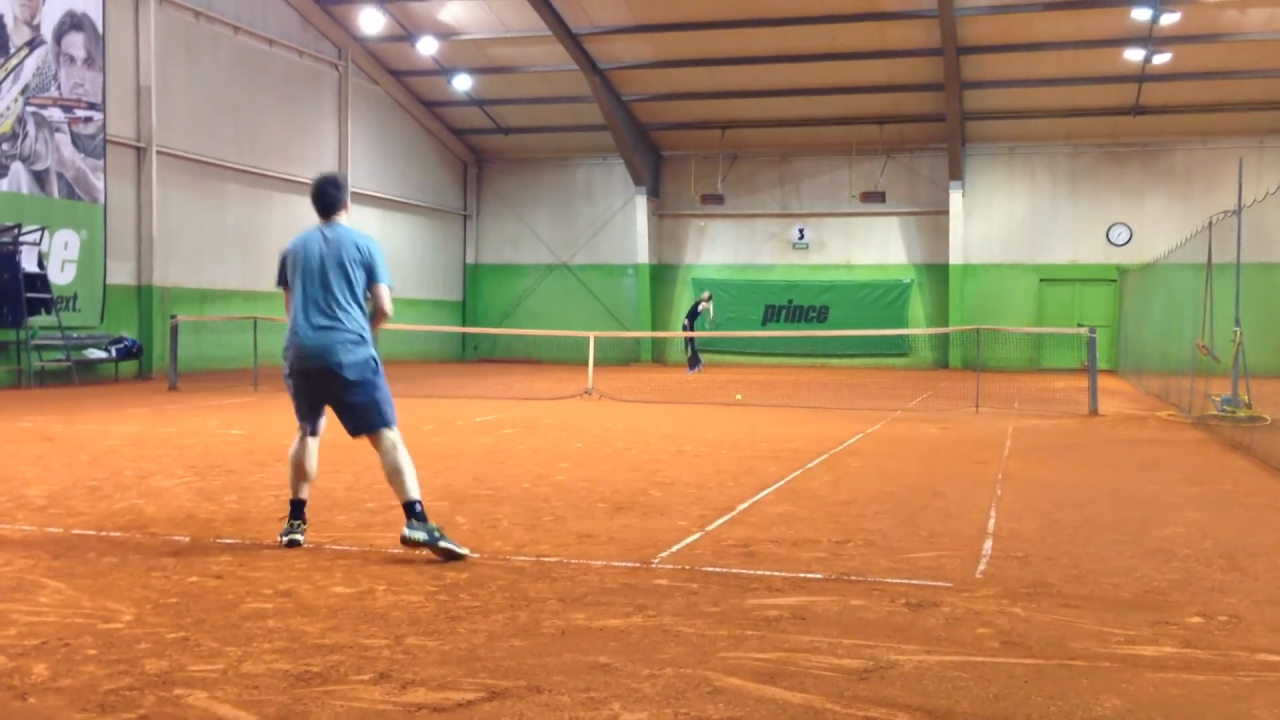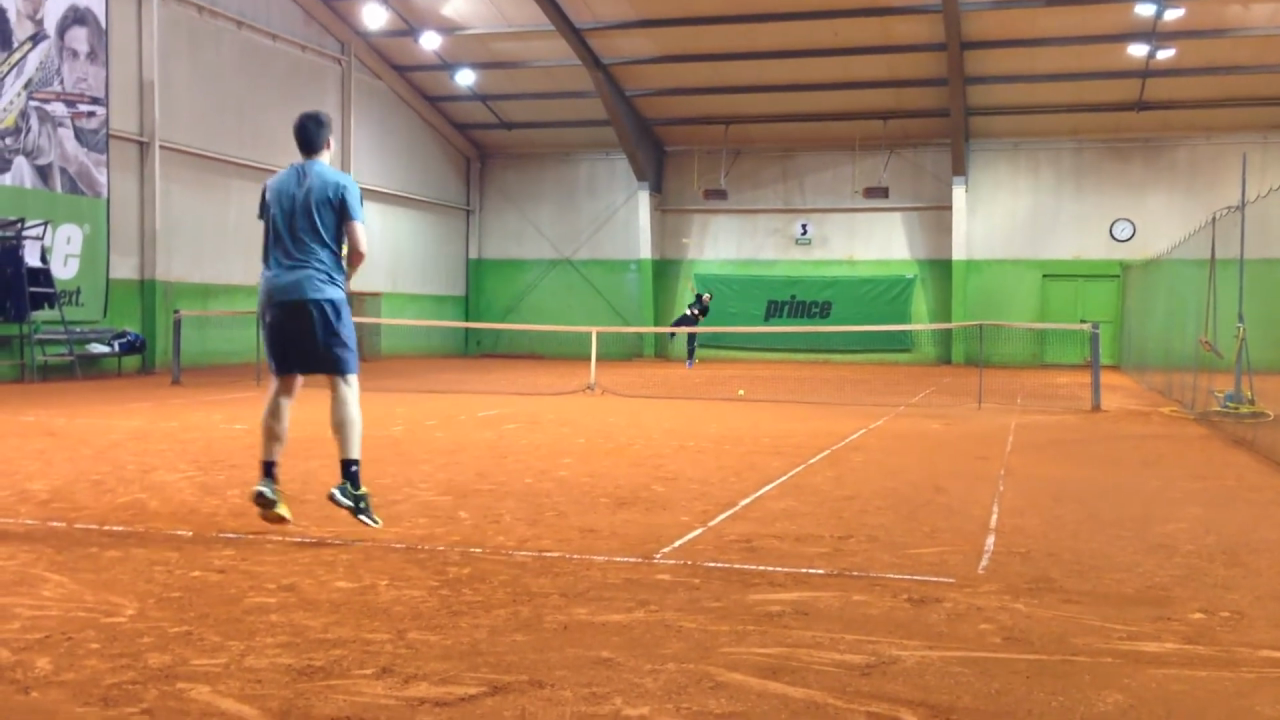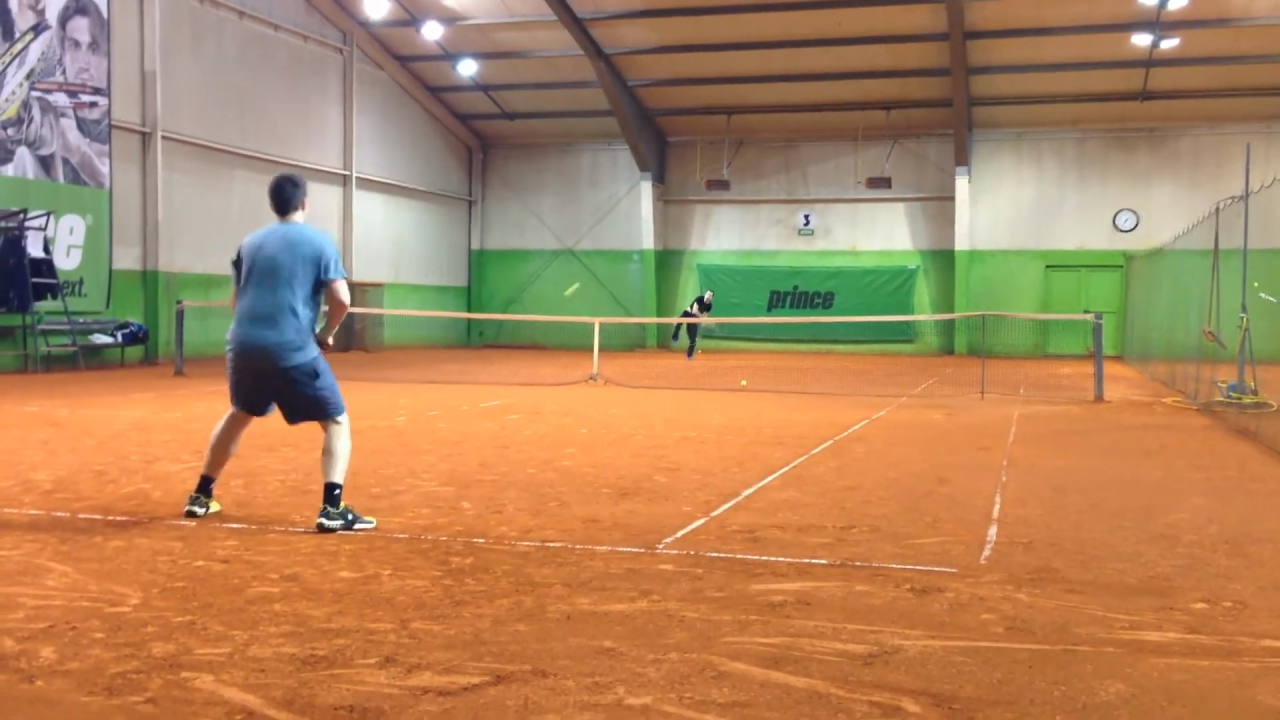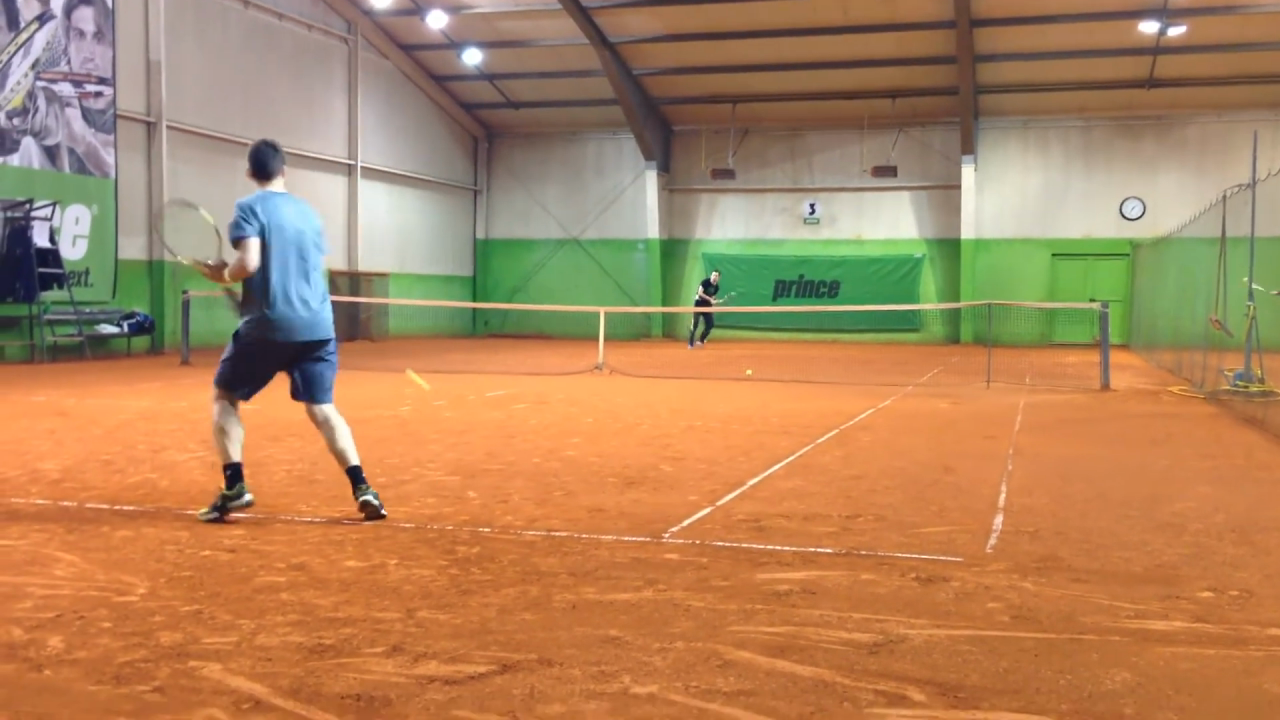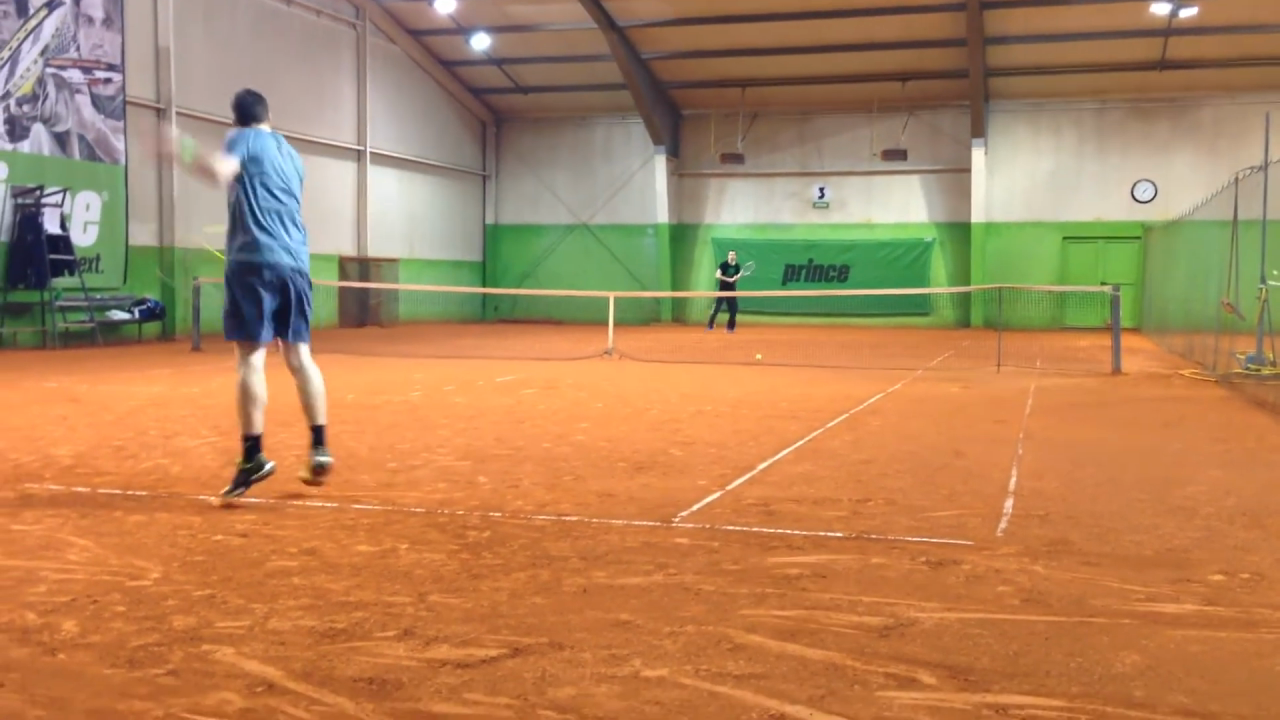
dt=0.3s
person 1, frame 1
left shoulder: (294, 247)
right shoulder: (364, 244)
right elbow: (384, 309)
left hip: (302, 354)
right hip: (350, 354)
left knee: (308, 433)
right knee: (387, 440)
left ankle: (295, 521)
right ankle: (417, 522)
person 1, frame 2
left shoulder: (274, 184)
right shoulder: (339, 183)
right elbow: (358, 247)
right wrist: (344, 273)
left hip: (277, 295)
right hip: (320, 294)
left knee: (284, 388)
right knee: (344, 385)
left ankle: (268, 481)
right ankle: (349, 481)
person 1, frame 3
left shoulder: (251, 242)
right shoulder: (319, 243)
left elbow: (237, 300)
right elbow: (341, 301)
right wrist: (325, 336)
left hip: (244, 348)
right hip: (293, 352)
left knee: (238, 417)
right knee: (337, 424)
left ankle: (201, 496)
right ankle: (332, 508)
person 1, frame 4
left shoulder: (249, 207)
right shoulder: (308, 211)
left elbow: (248, 264)
left wrist: (223, 273)
left hip: (268, 327)
right hip: (317, 328)
left knee: (225, 401)
right knee: (323, 411)
left ankle: (234, 490)
right ankle: (363, 490)
person 1, frame 5
left shoulder: (242, 140)
right shoulder: (289, 153)
left elbow: (220, 172)
left wrist: (182, 150)
left hip: (254, 262)
right hip: (295, 262)
left knee: (251, 358)
right knee: (299, 356)
left ankle: (253, 457)
right ankle: (319, 448)
